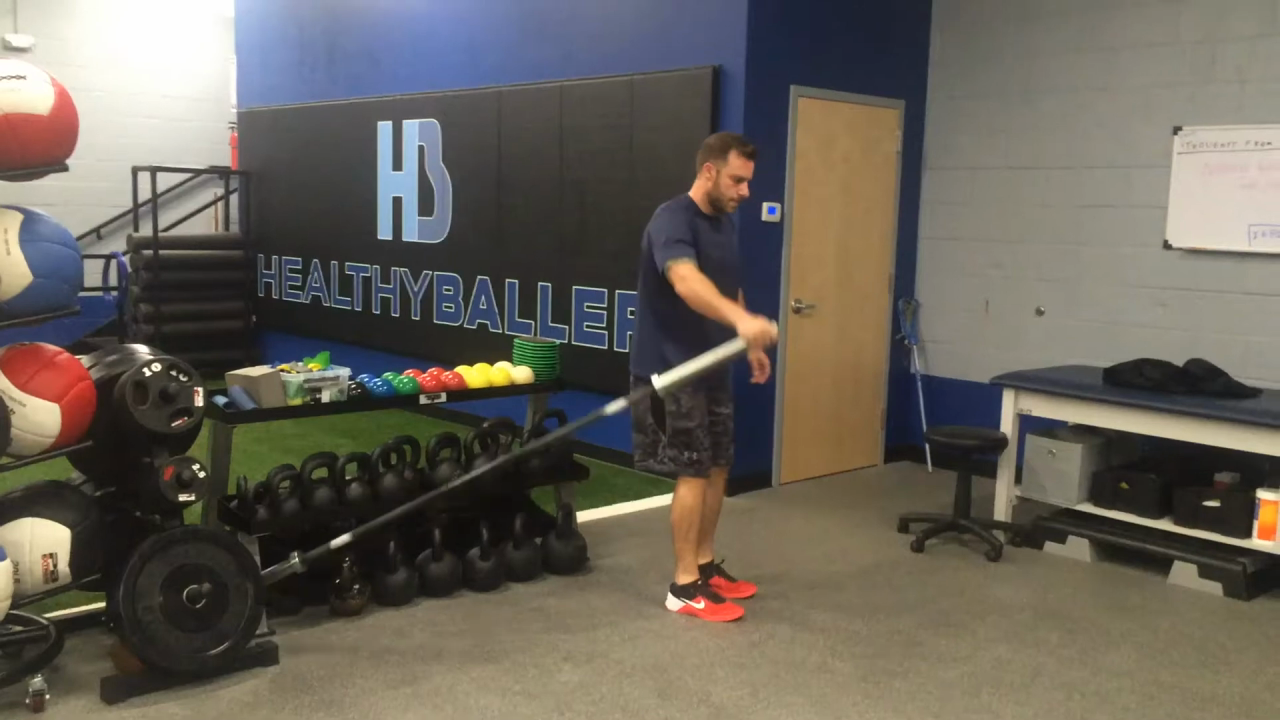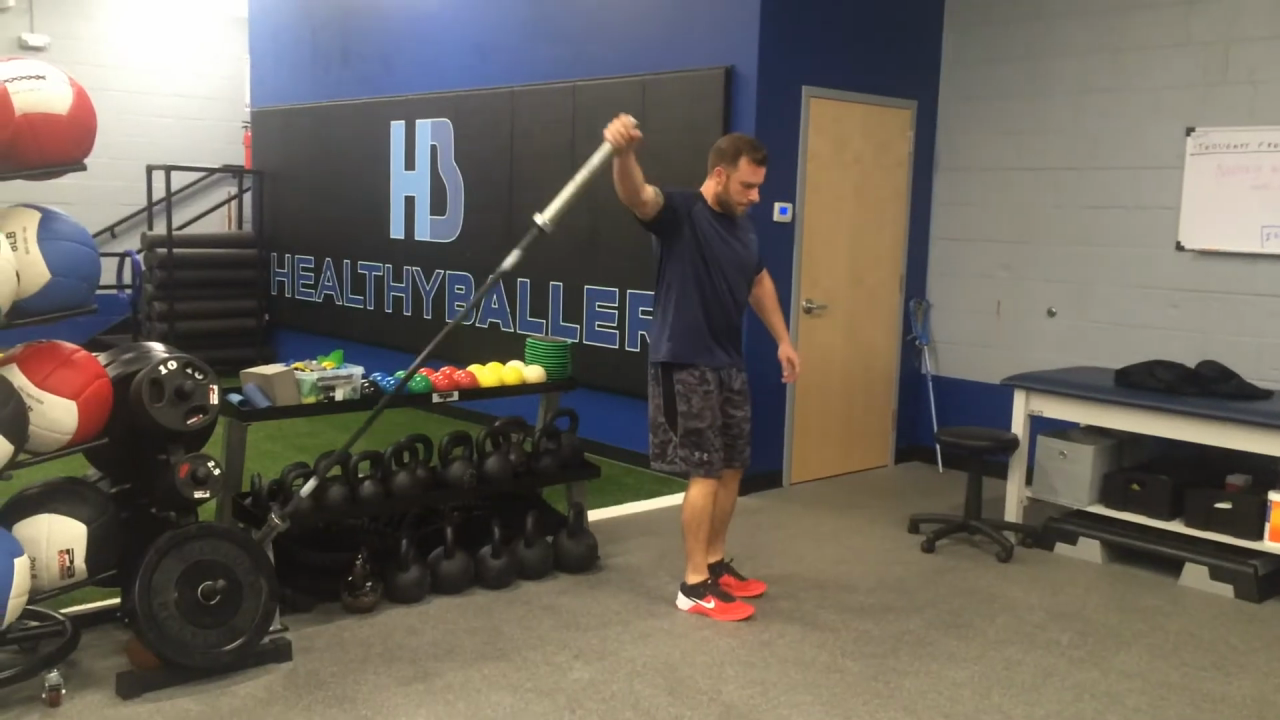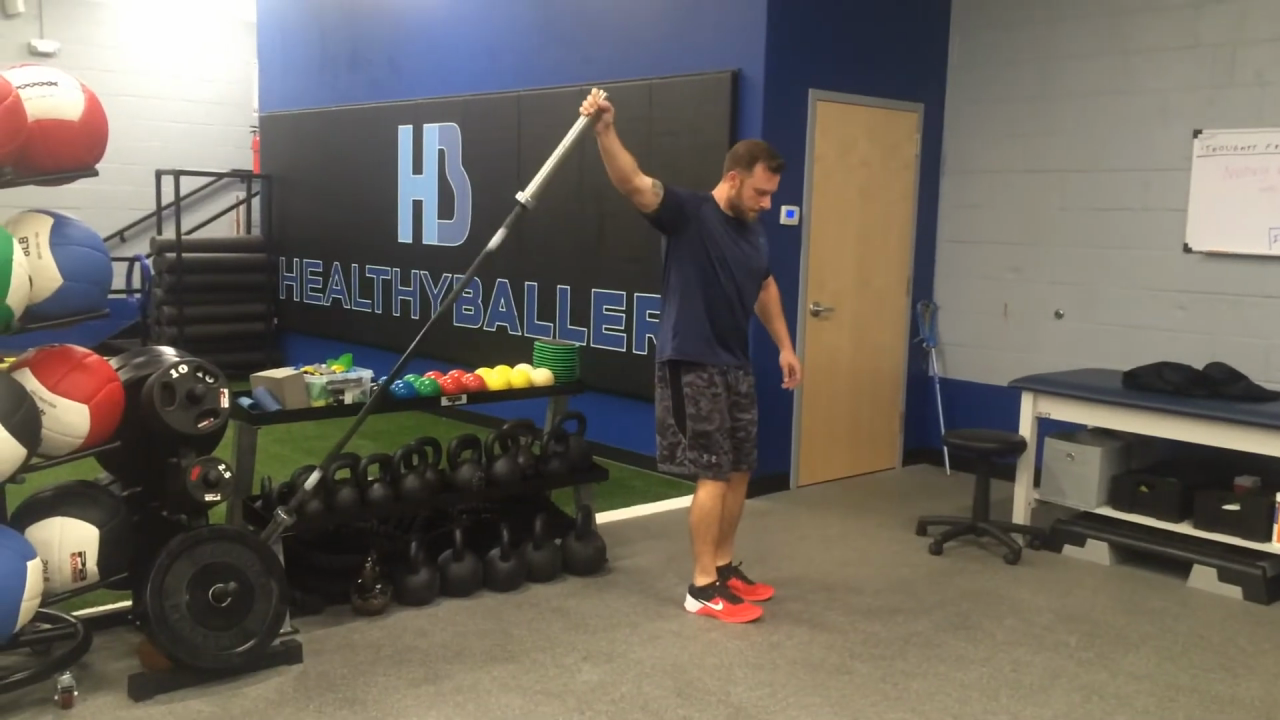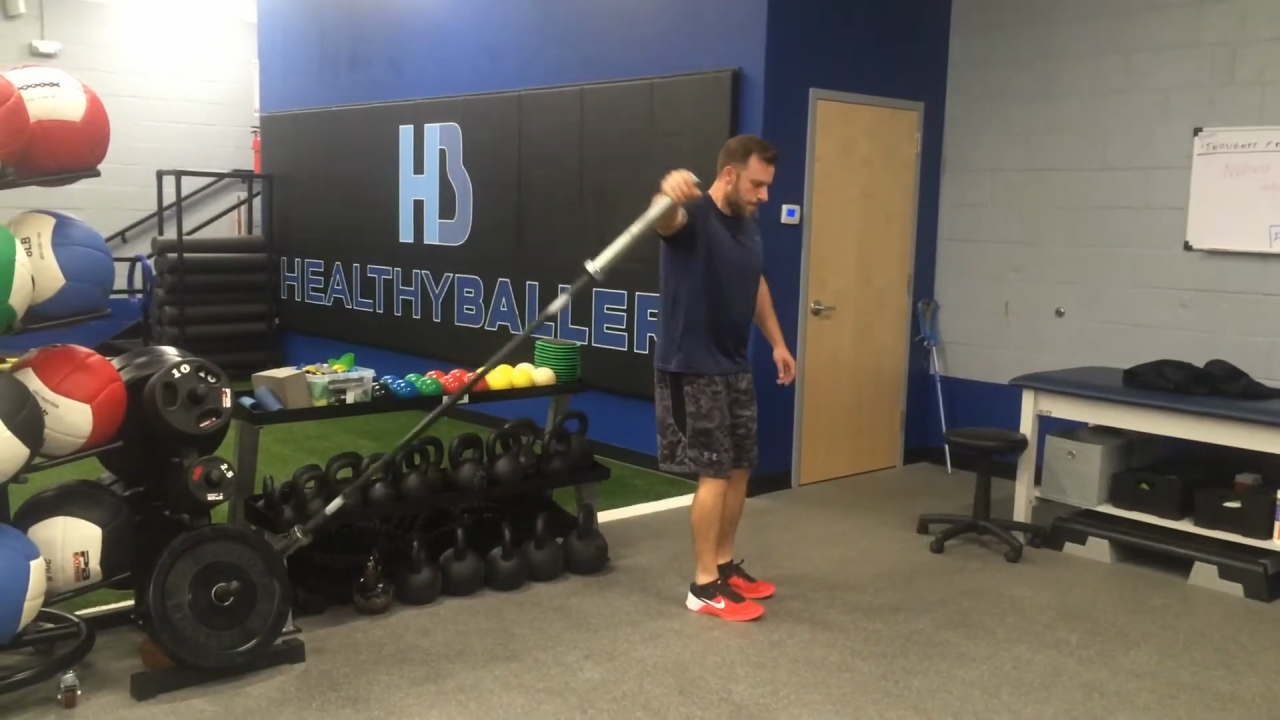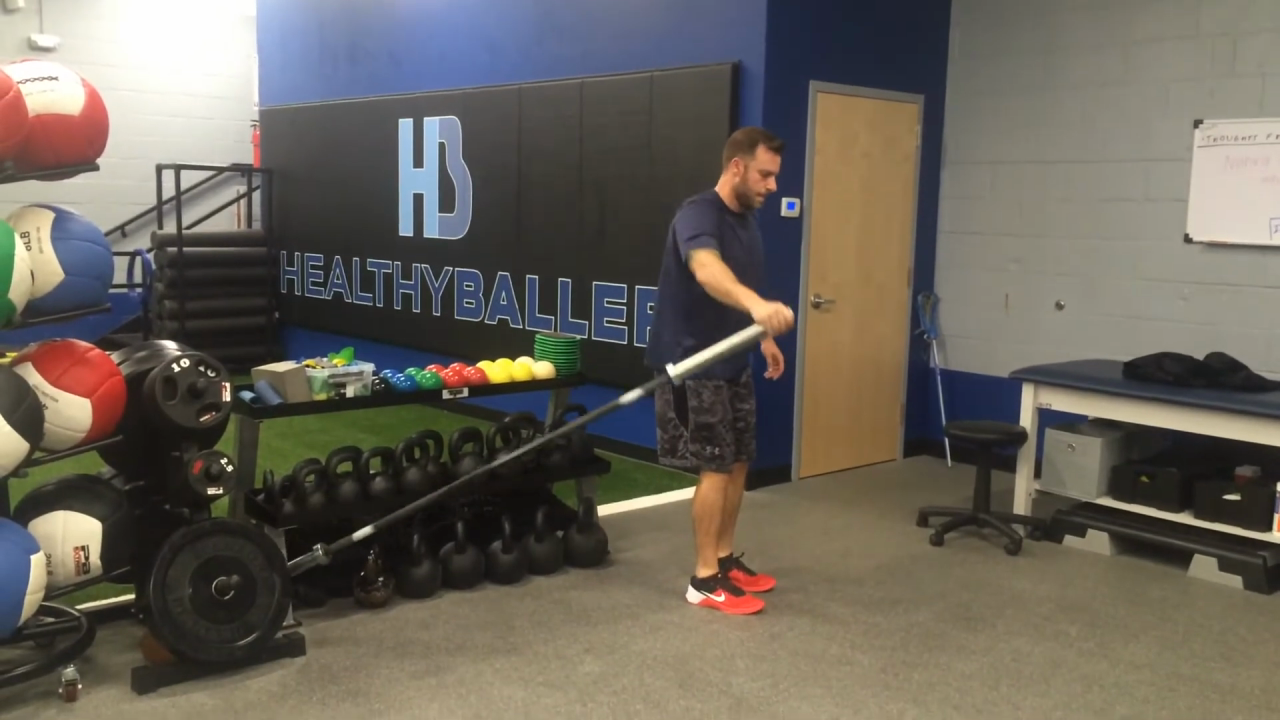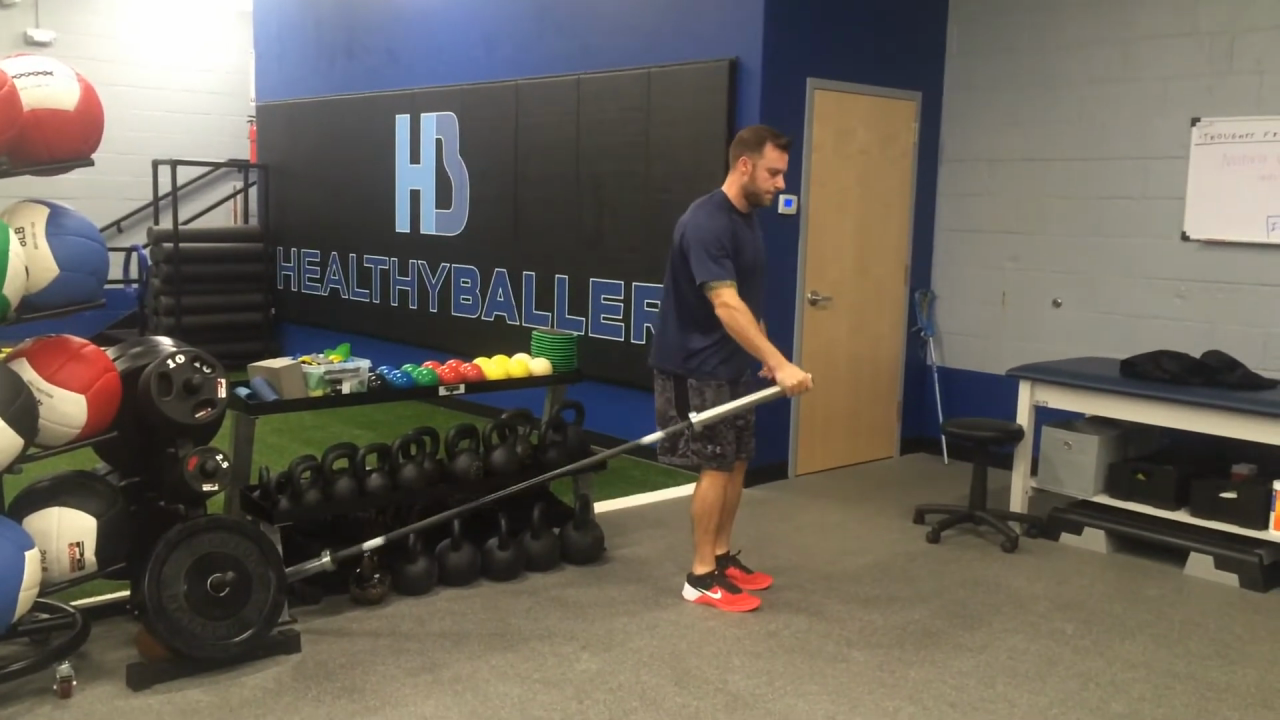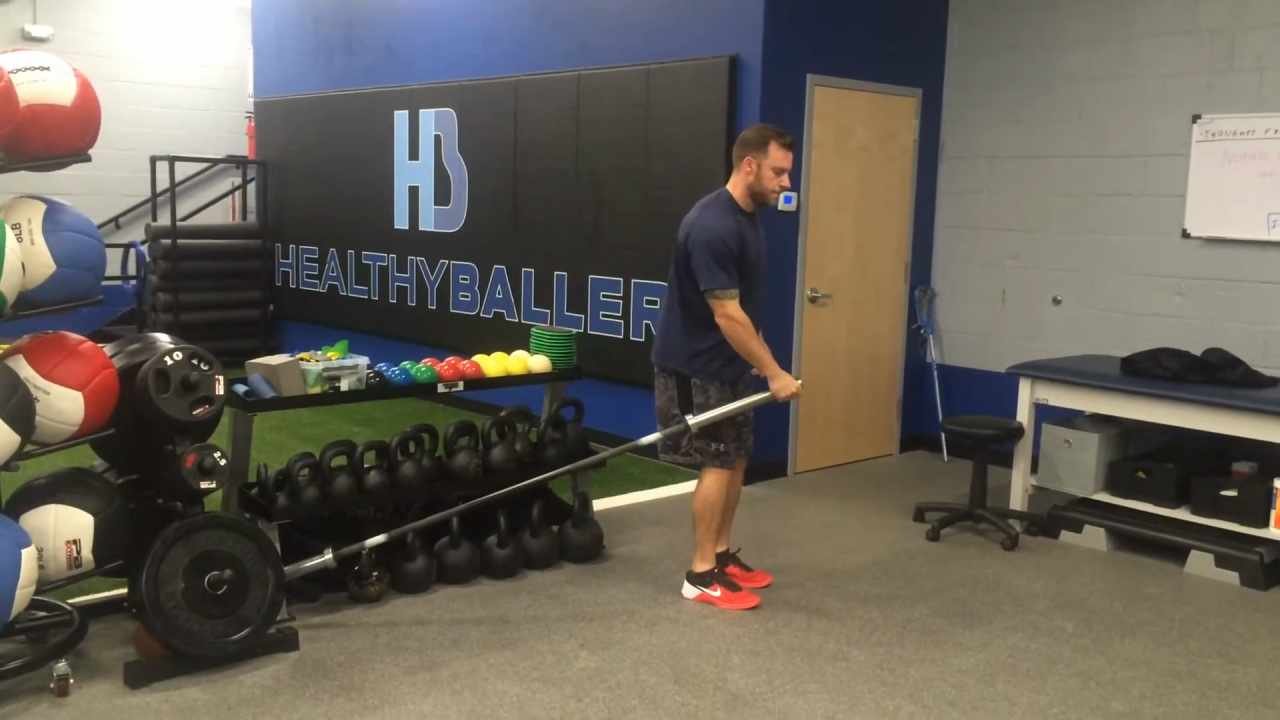
dt=0.5s
person 1, frame 1
left shoulder: (724, 221)
right shoulder: (674, 220)
right elbow: (687, 282)
left wrist: (750, 344)
right wrist: (741, 321)
left hip: (711, 367)
right hip: (672, 370)
left knee: (717, 468)
right knee: (692, 472)
left ankle: (706, 565)
right ankle: (685, 586)
person 1, frame 2
left shoulder: (741, 225)
right shoulder: (679, 211)
left elbow: (758, 282)
right elbow: (635, 196)
left wrist: (782, 339)
right wrist: (623, 152)
left hip: (728, 365)
right hip: (685, 365)
left knee: (731, 469)
right knee: (705, 472)
left ankle: (715, 564)
right ankle: (694, 584)
person 1, frame 3
left shoulder: (753, 231)
right shoulder: (688, 212)
left elbow: (764, 288)
right elbow: (632, 184)
left wrist: (785, 346)
right wrist: (603, 129)
left hip: (736, 367)
right hip: (692, 366)
left knee: (739, 471)
right knee: (713, 475)
left ankle: (723, 567)
right ankle: (702, 587)
person 1, frame 4
left shoulder: (747, 227)
right shoulder: (694, 218)
right elbow: (665, 219)
left wrist: (778, 343)
right wrist: (670, 192)
left hip: (734, 367)
right hip: (693, 369)
left knee: (739, 469)
right knee: (714, 473)
left ankle: (725, 566)
right ankle: (705, 587)
person 1, frame 5
left shoulder: (746, 219)
right shoulder: (699, 214)
right elbow: (707, 269)
left wrist: (765, 342)
right wrist: (757, 306)
left hip: (733, 363)
right hip: (695, 364)
left knee: (738, 463)
right knee: (715, 467)
left ankle: (725, 559)
right ankle: (704, 579)
person 1, frame 6
left shoulder: (746, 218)
right shoulder: (707, 221)
right elbow: (725, 304)
left wrist: (761, 356)
right wrist: (778, 363)
left hip: (732, 365)
right hip: (697, 367)
left knee: (735, 463)
right knee: (716, 466)
left ankle: (721, 556)
right ankle: (701, 576)
person 1, frame 7
left shoulder: (746, 216)
right shoulder: (714, 225)
right elbow: (727, 315)
left wrist: (758, 358)
right wrist: (774, 373)
left hip: (725, 362)
right hip: (695, 364)
left knee: (735, 460)
right knee: (718, 463)
left ankle: (722, 555)
right ankle: (701, 574)
